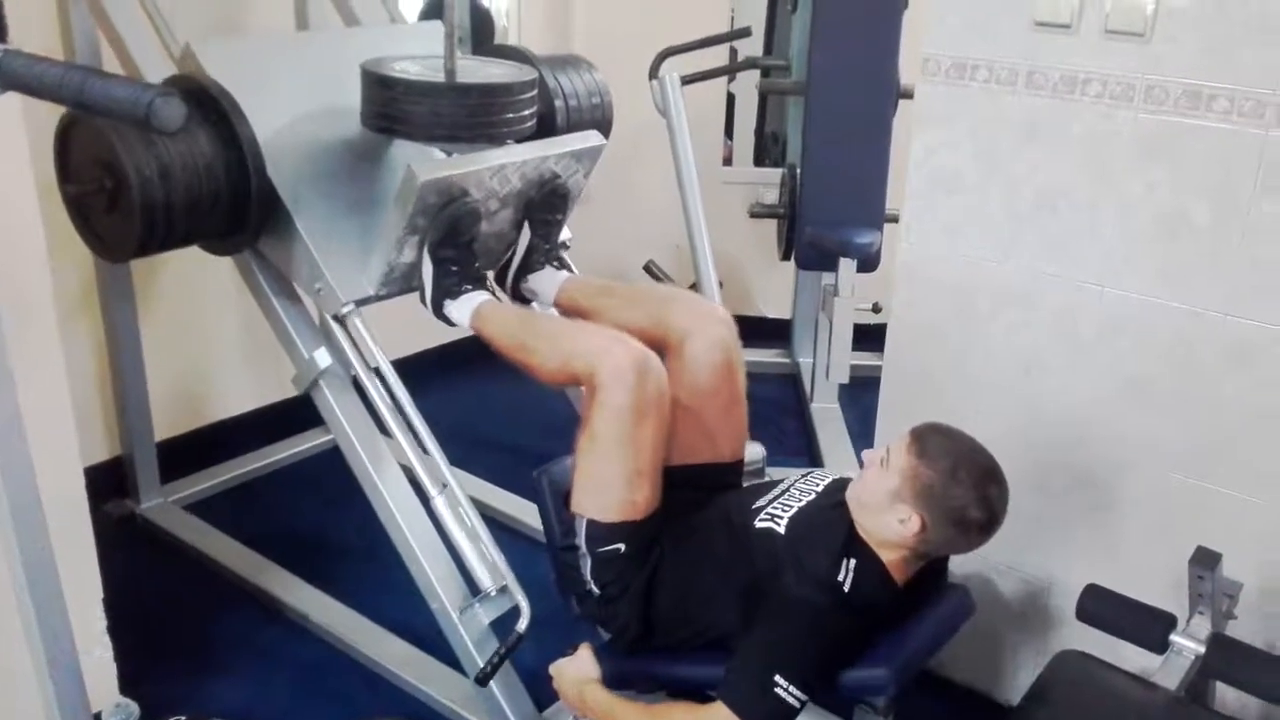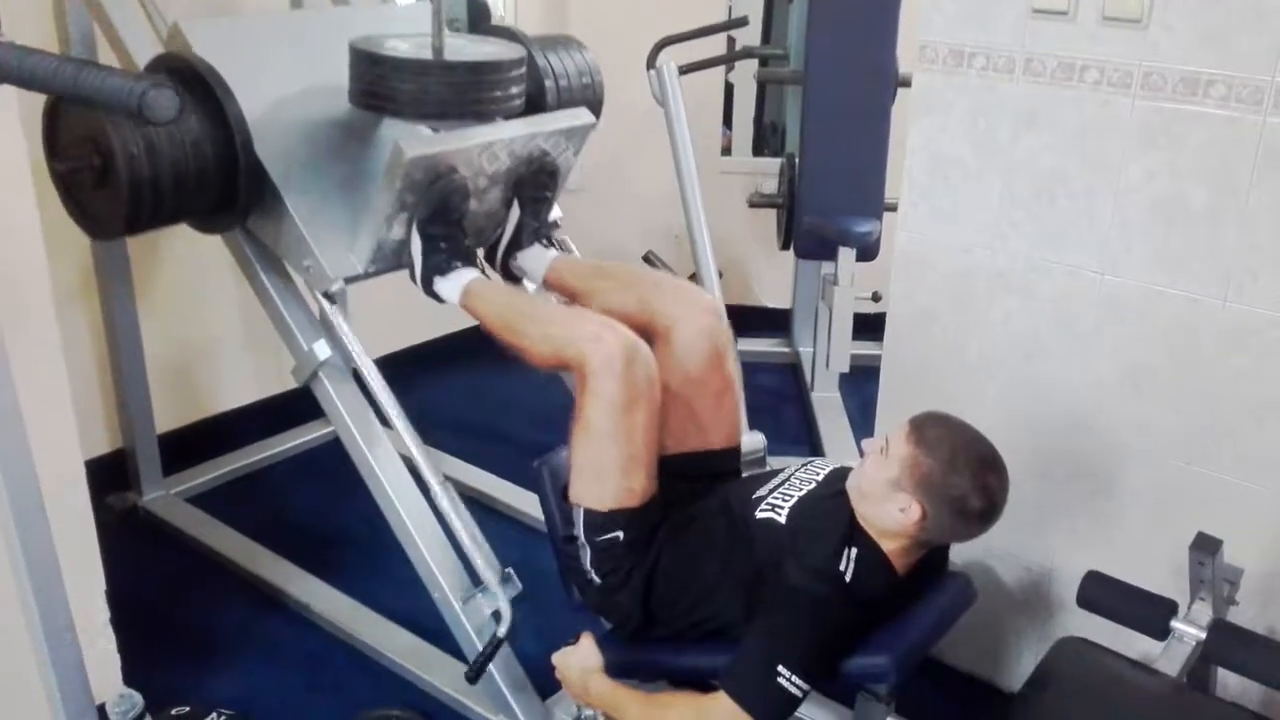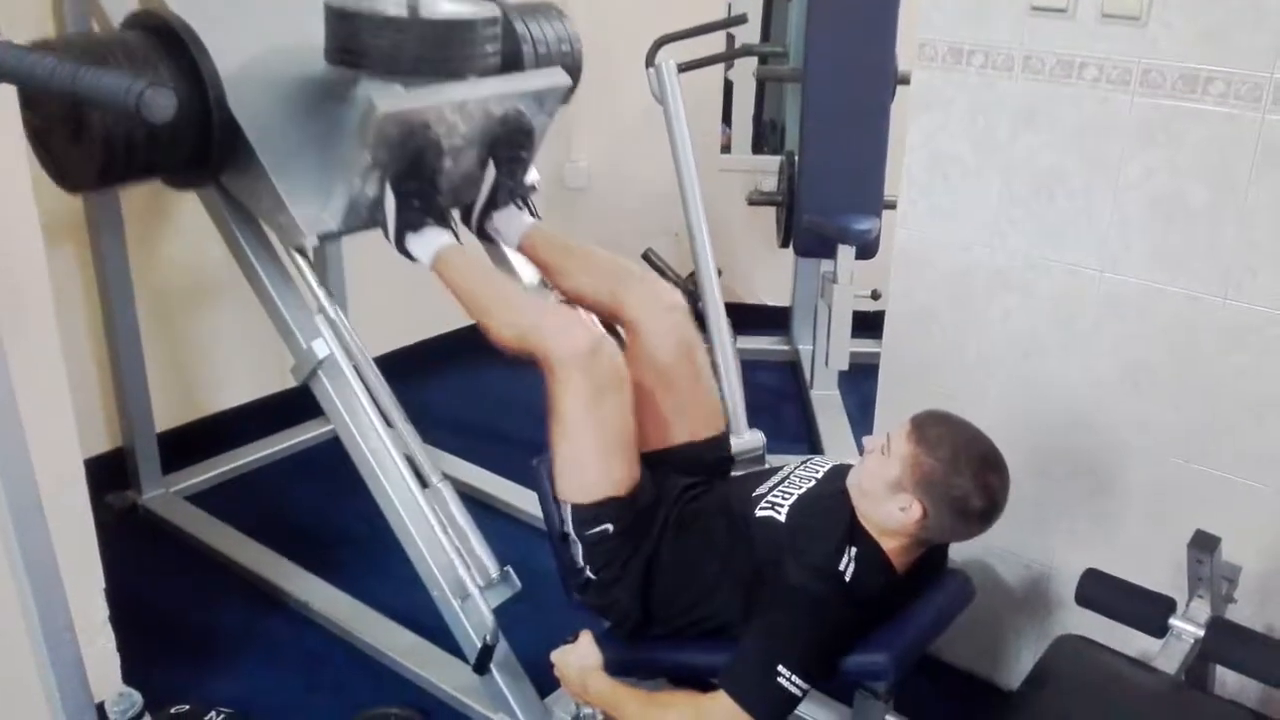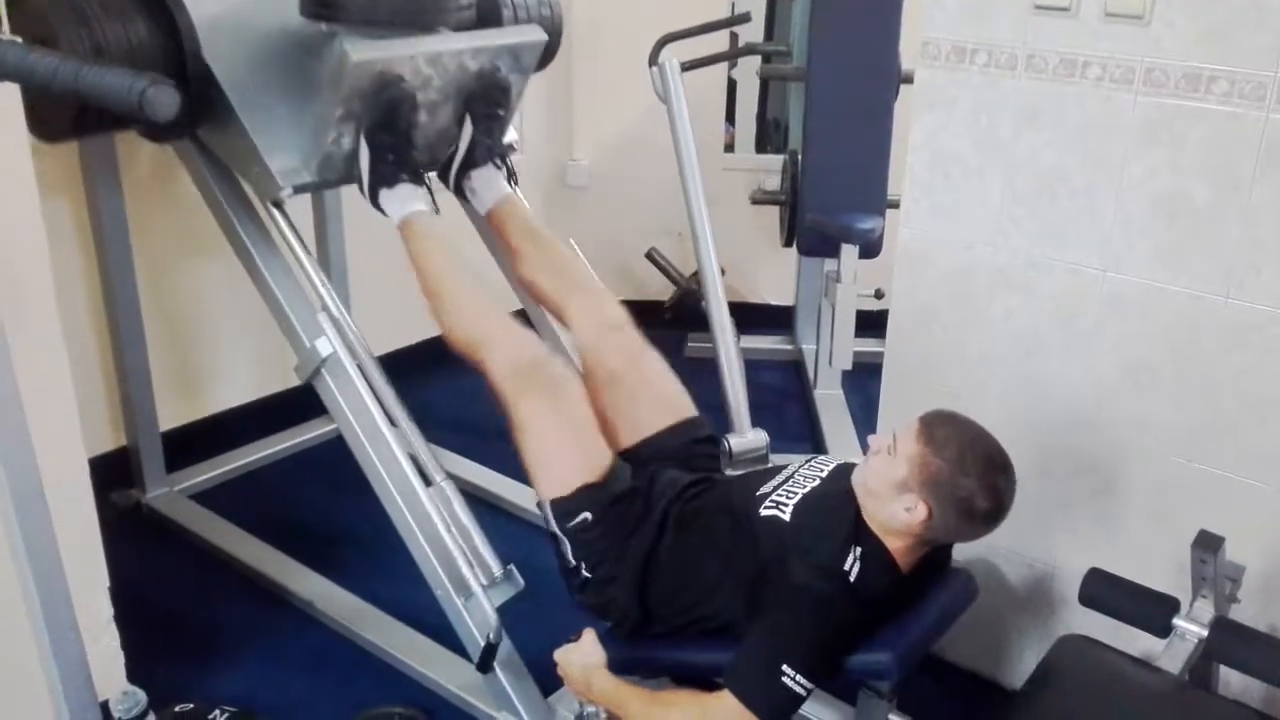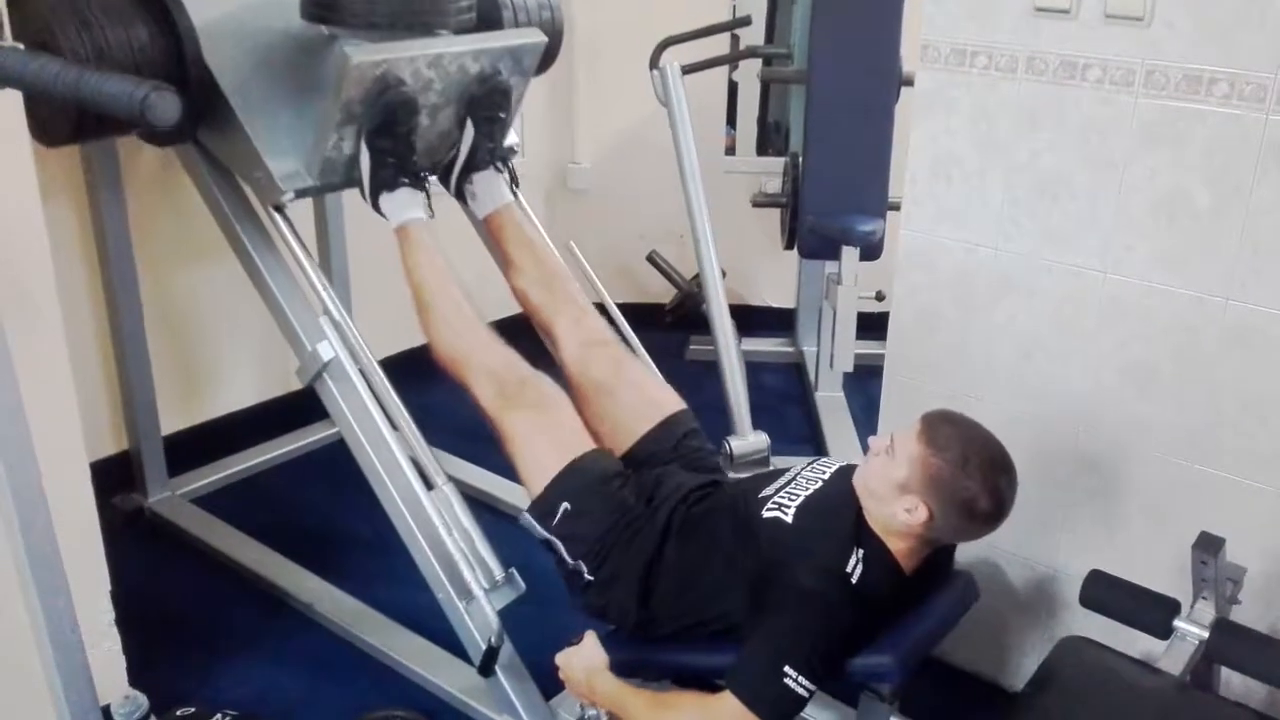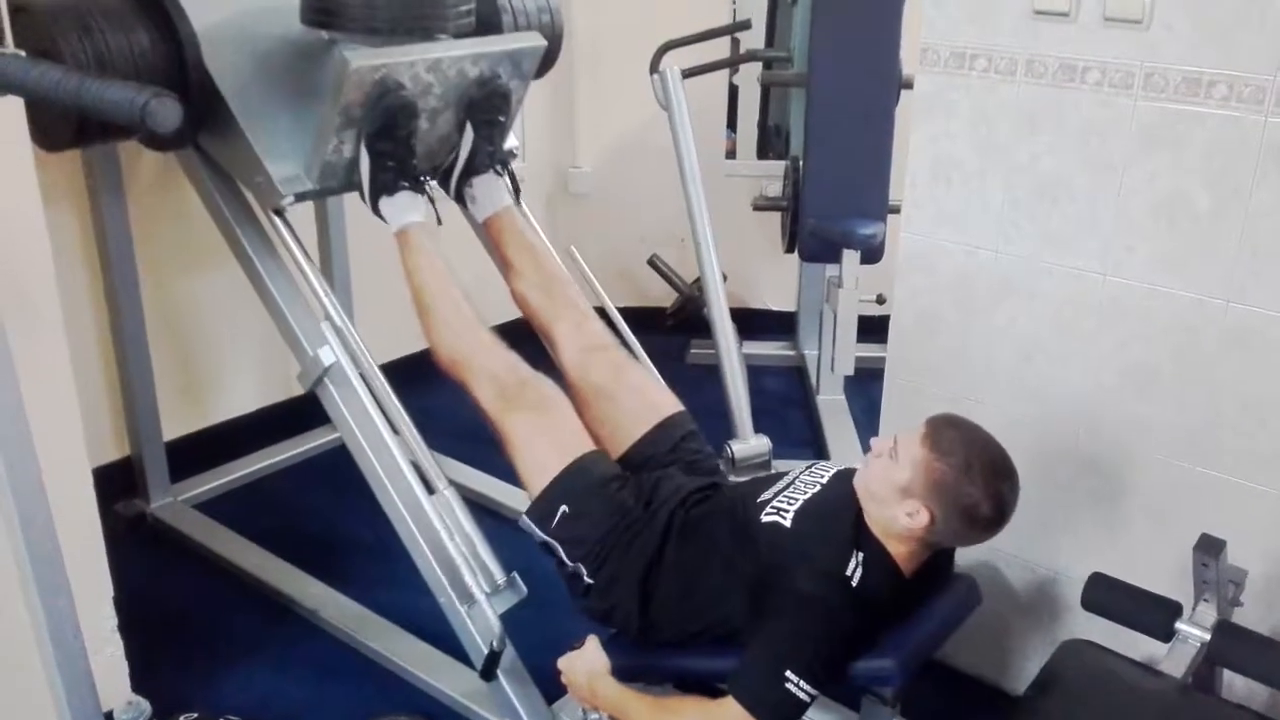
dt=0.2s
person 1, frame 1
left shoulder: (821, 607)
right shoulder: (910, 548)
left hip: (629, 581)
right hip: (703, 515)
left knee: (624, 363)
right knee: (702, 326)
left ankle: (468, 302)
right ankle: (541, 280)
person 1, frame 2
left shoulder: (822, 597)
right shoulder: (910, 539)
left hip: (632, 570)
right hip: (705, 507)
left knee: (613, 350)
right knee: (690, 313)
left ankle: (457, 278)
right ankle: (531, 256)
person 1, frame 3
left shoulder: (821, 593)
right shoulder: (908, 531)
left hip: (629, 566)
right hip: (697, 502)
left knee: (579, 350)
right knee: (658, 309)
left ankle: (432, 240)
right ankle: (507, 218)
person 1, frame 4
left shoulder: (827, 592)
right shoulder: (909, 522)
left hip: (630, 559)
right hip: (695, 497)
left knee: (527, 360)
right knee: (599, 319)
left ankle: (407, 200)
right ankle: (486, 181)
person 1, frame 5
left shoulder: (827, 594)
right shoulder: (911, 525)
left hip: (627, 557)
right hip: (696, 498)
left knee: (509, 382)
right knee: (582, 332)
left ankle: (405, 205)
right ankle: (484, 183)
person 1, frame 6
left shoulder: (829, 597)
right shoulder: (911, 529)
left hip: (627, 559)
right hip: (697, 502)
left knee: (512, 385)
right knee: (582, 337)
left ankle: (406, 210)
right ankle: (484, 186)
